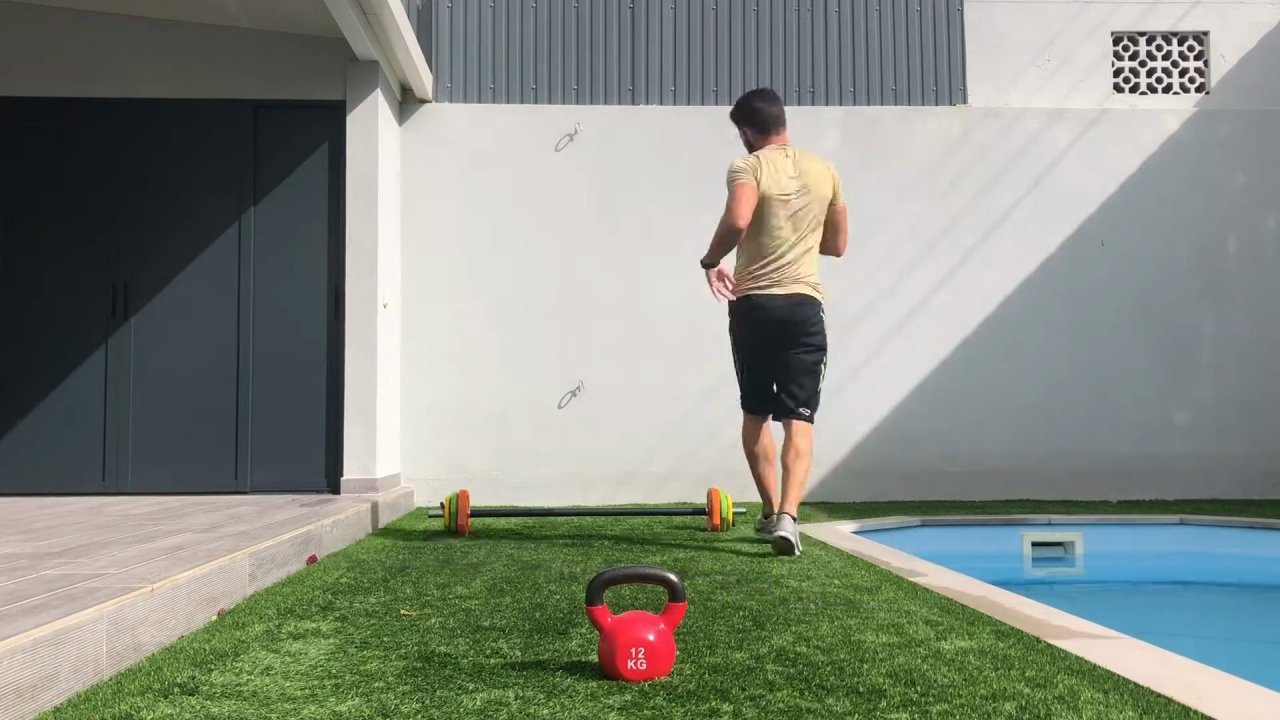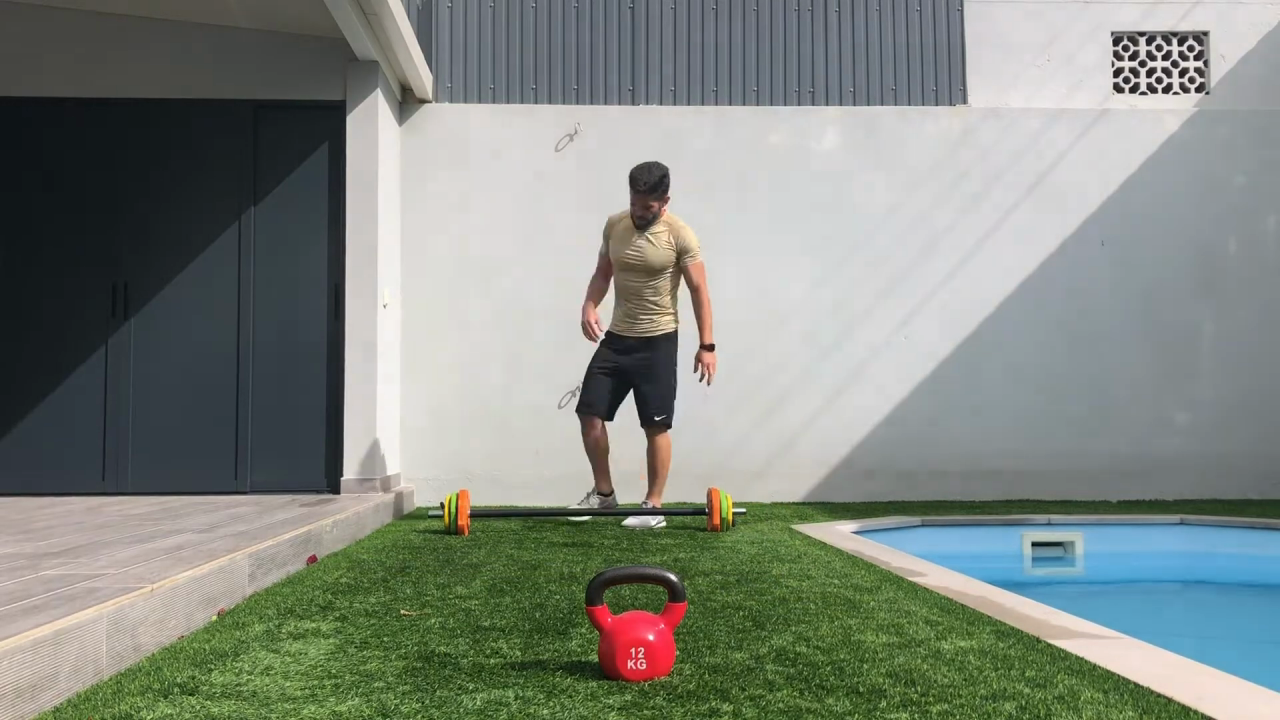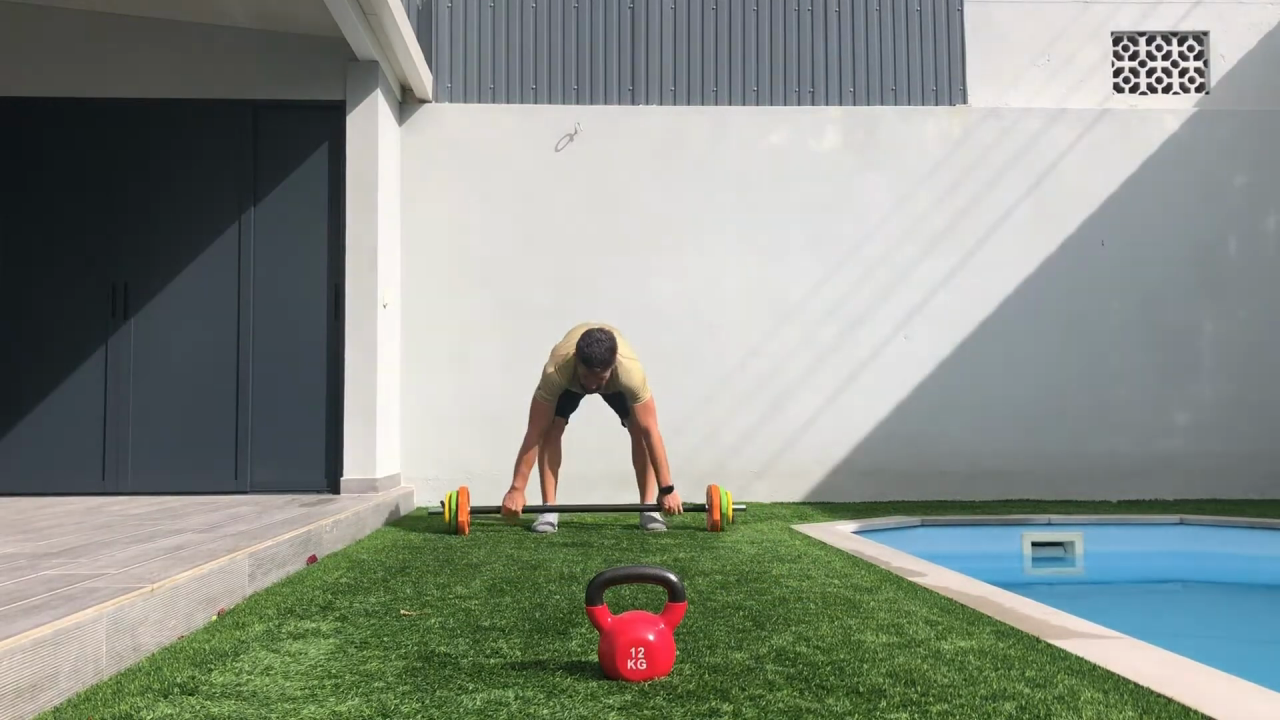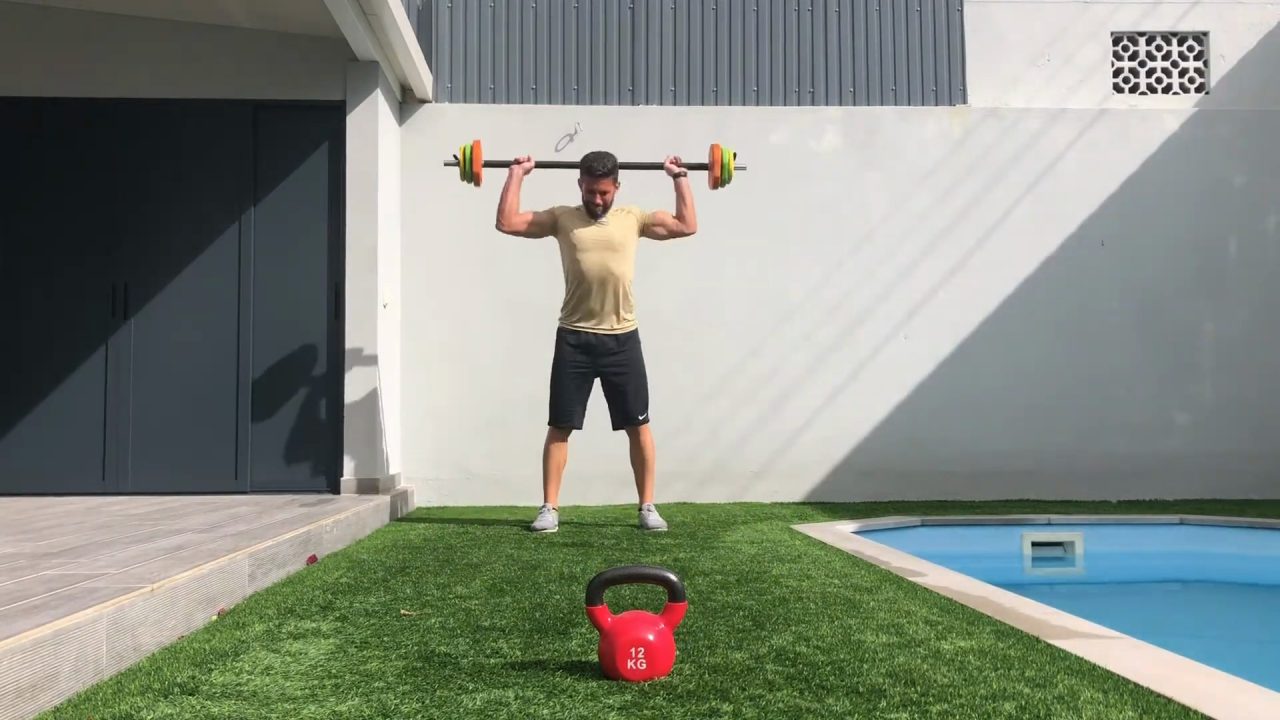
dt=0.7s
person 1, frame 1
left shoulder: (746, 167)
right shoulder: (824, 172)
left elbow: (737, 219)
right elbow: (837, 244)
left wrist: (711, 263)
left hip: (753, 304)
right hip: (803, 305)
left knee: (757, 412)
right knee: (797, 419)
left ankle: (774, 510)
right ankle: (785, 517)
person 1, frame 2
left shoulder: (679, 234)
right shoulder: (615, 225)
left elbow: (699, 291)
right elbow: (603, 274)
left wrist: (707, 345)
right wrist: (589, 307)
left hip: (658, 341)
right hip: (616, 339)
left knee: (657, 426)
right knee: (589, 415)
left ankle: (653, 507)
right ankle: (604, 491)
person 1, frame 3
left shoulder: (629, 371)
right shoulder: (557, 370)
left elbow: (651, 431)
right elbow: (534, 433)
left wrist: (667, 489)
right wrist: (517, 488)
right hip: (570, 376)
left knee: (639, 427)
right knee: (551, 427)
left ankle: (648, 507)
right ankle: (549, 509)
person 1, frame 4
left shoulder: (632, 217)
right shoulder: (562, 217)
left elbow: (687, 226)
right elbow: (506, 223)
left wrist: (679, 178)
right wrist: (516, 175)
left hip: (622, 338)
right hip: (574, 339)
left knee: (638, 425)
right knee: (560, 426)
left ankle: (647, 507)
right ankle: (549, 508)
